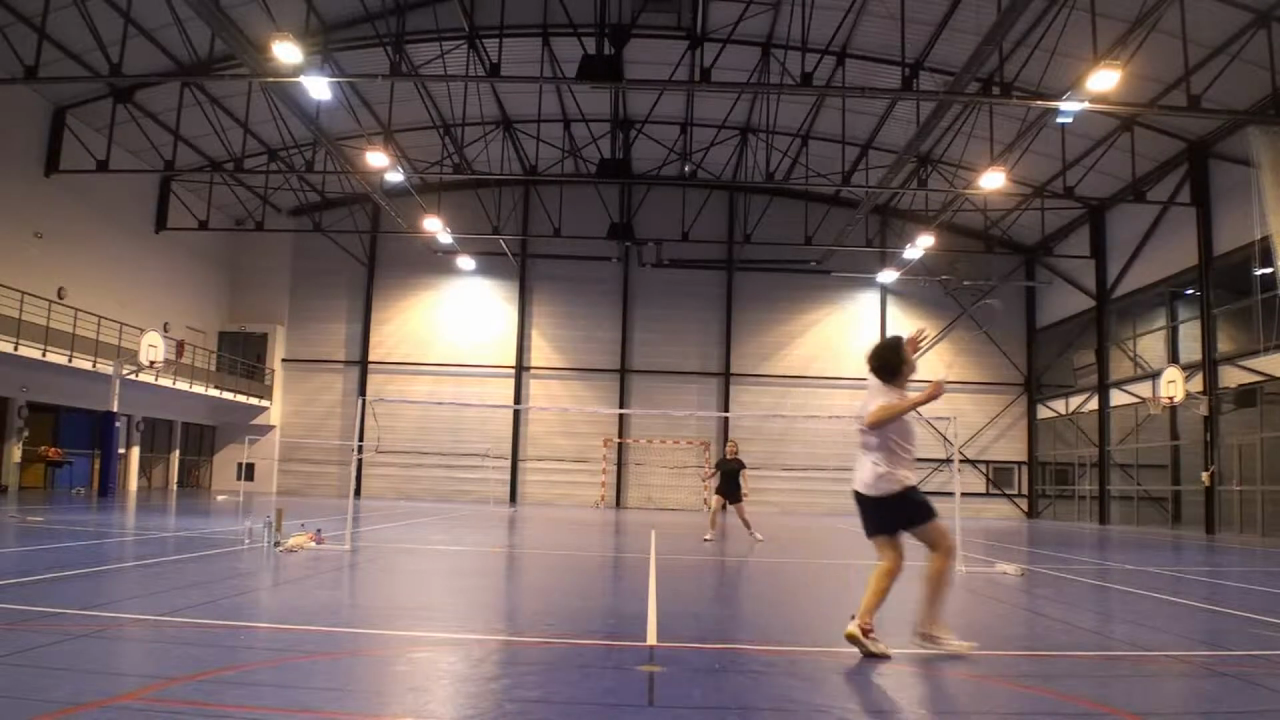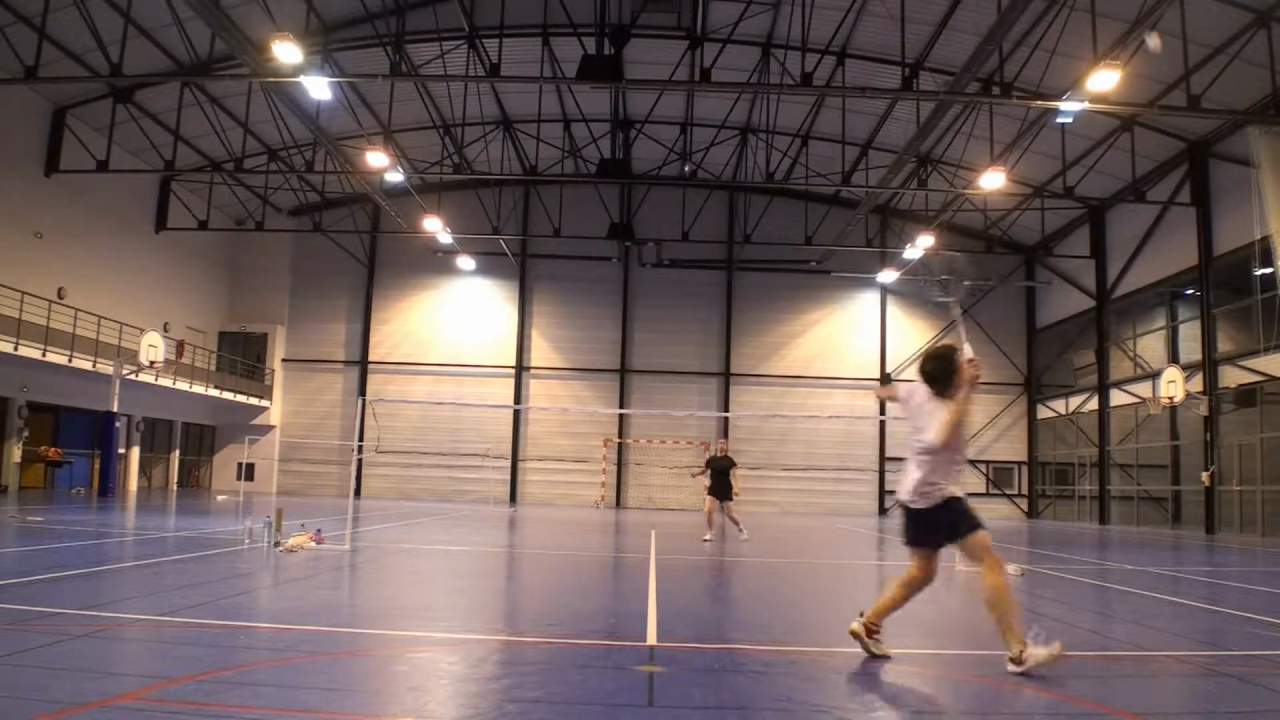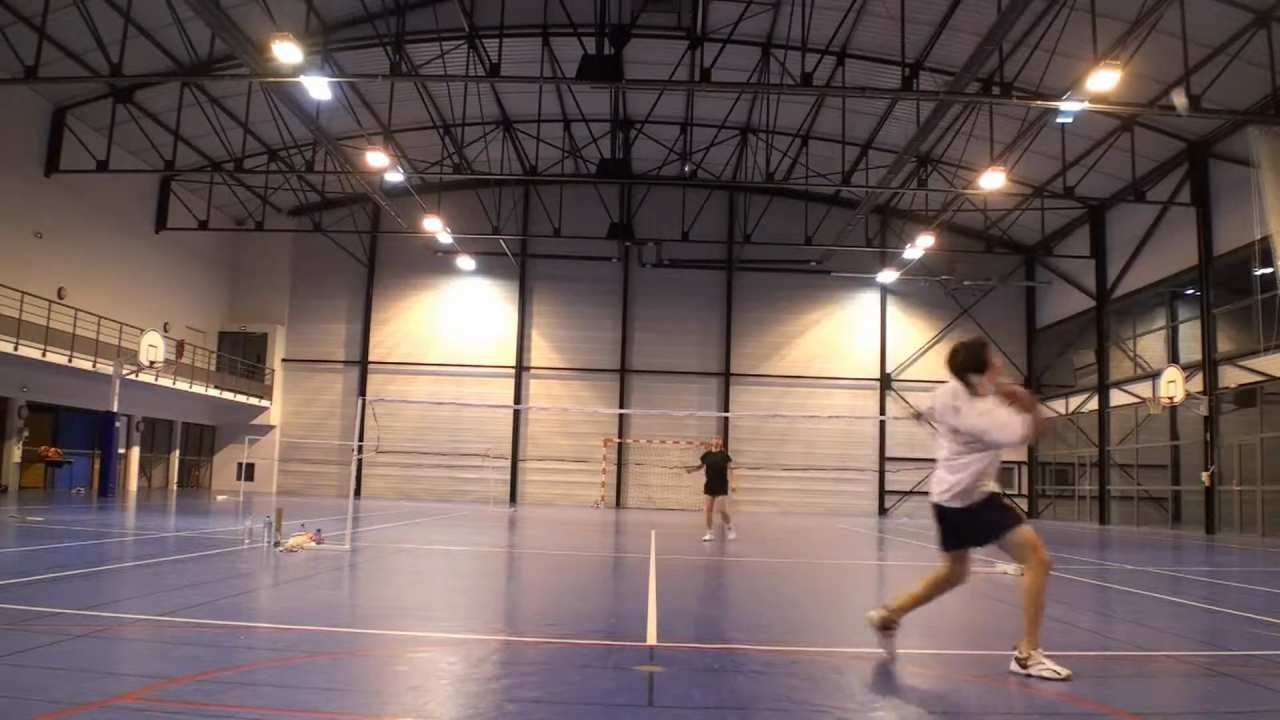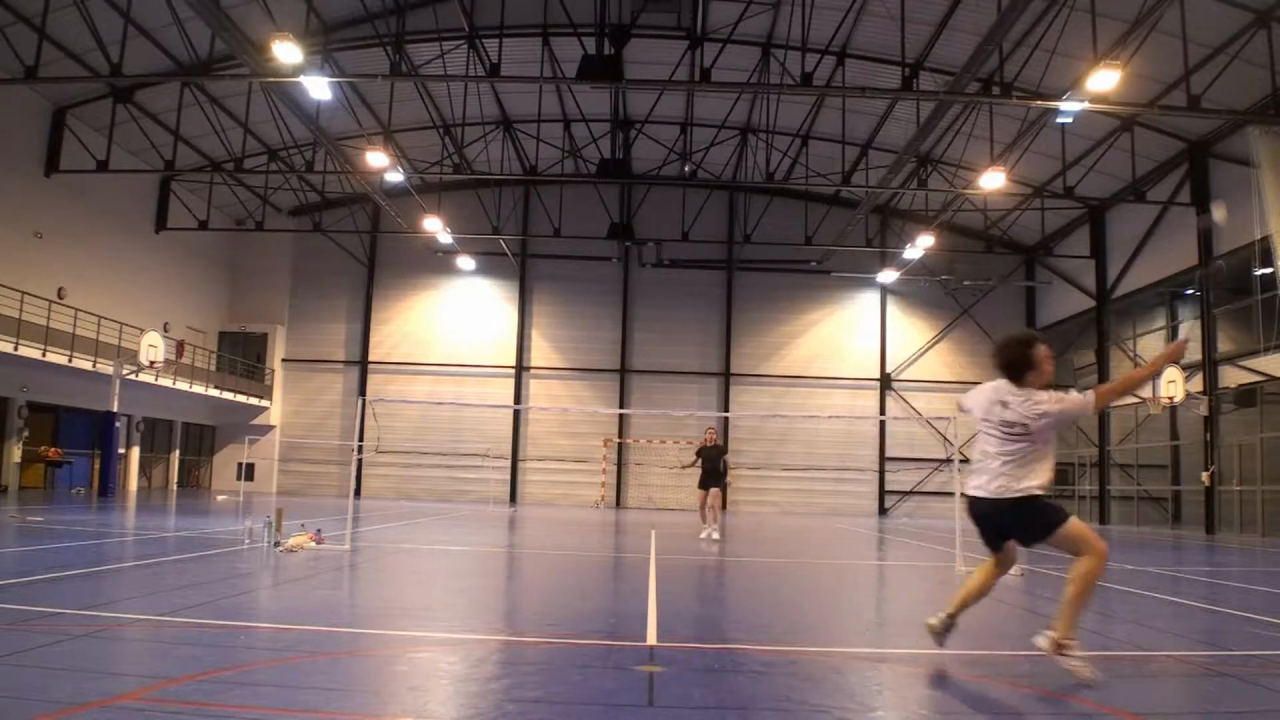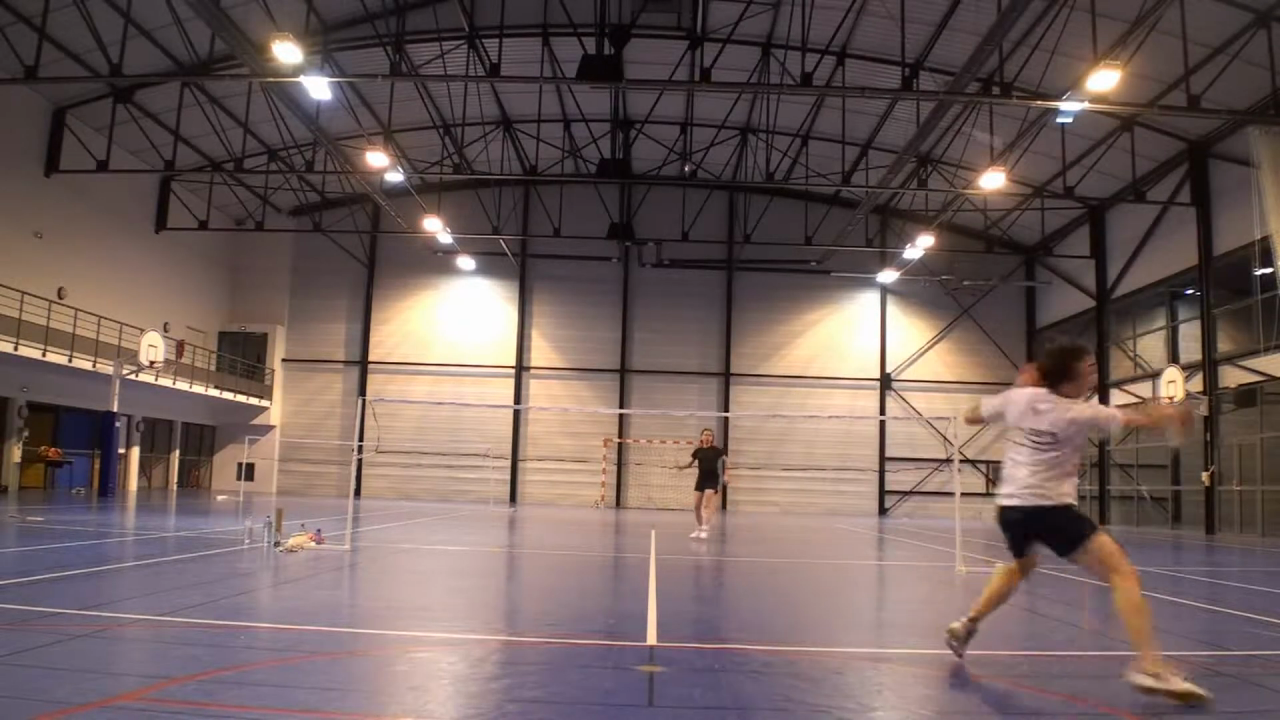
dt=0.1s
person 1, frame 1
left shoulder: (877, 383)
right shoulder: (887, 399)
right elbow: (872, 421)
left wrist: (905, 352)
right wrist: (921, 399)
left hip: (870, 487)
right hip: (893, 487)
left knee: (891, 561)
right knee: (944, 547)
left ankle: (862, 625)
right ankle: (929, 627)
person 1, frame 2
left shoulder: (919, 391)
right shoulder: (942, 413)
left elbow: (883, 393)
right elbow: (942, 442)
right wrist: (963, 399)
left hip: (916, 498)
right hip: (934, 498)
left knee: (921, 573)
right knee: (991, 564)
left ankle: (867, 624)
right ankle: (1019, 650)
person 1, frame 3
left shoulder: (949, 393)
right shoulder: (985, 414)
left elbow: (928, 415)
right elbow: (1032, 433)
right wrist: (1027, 402)
left hip: (947, 498)
right hip: (974, 498)
left knee: (953, 573)
right knee: (1038, 561)
left ankle: (888, 616)
right ankle: (1027, 654)
person 1, frame 4
left shoulder: (990, 390)
right shoulder: (1046, 404)
left elbow: (965, 404)
right elbow: (1106, 395)
right wrist: (1163, 360)
left hip: (979, 495)
right hip: (1017, 496)
left knee: (1003, 561)
right knee: (1094, 551)
left ankle: (949, 617)
right ankle: (1060, 637)
person 1, frame 5
left shoulder: (1019, 398)
right shoulder: (1078, 413)
left elbow: (971, 416)
right elbow: (1135, 418)
left hip: (1012, 504)
right hip: (1049, 508)
left knee: (1020, 566)
right knee: (1123, 574)
left ankle: (966, 625)
right ankle: (1150, 667)
